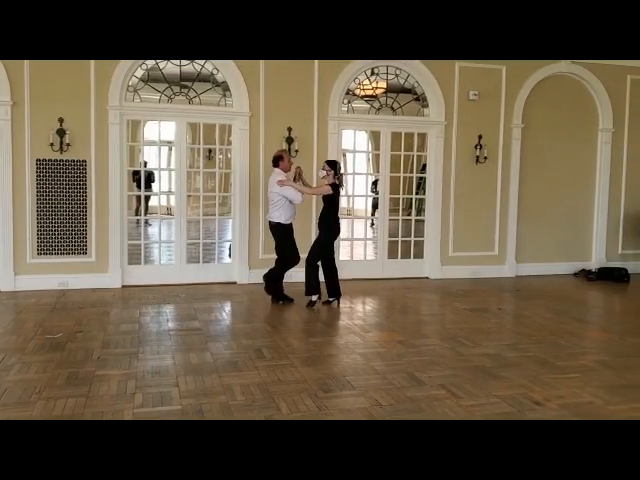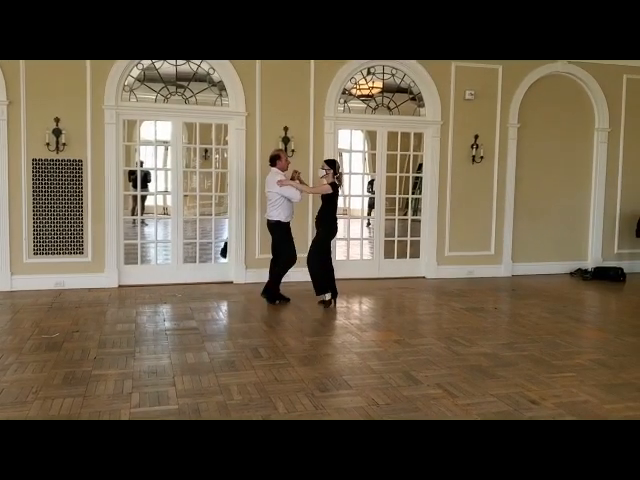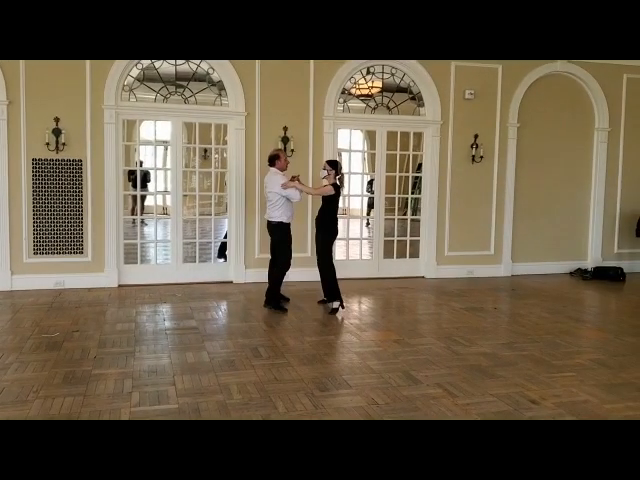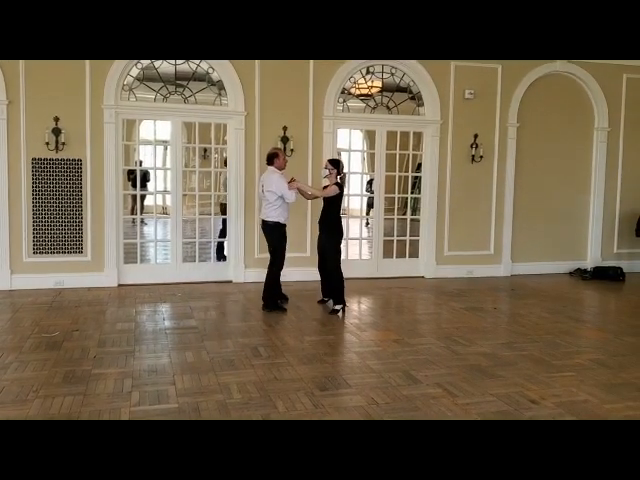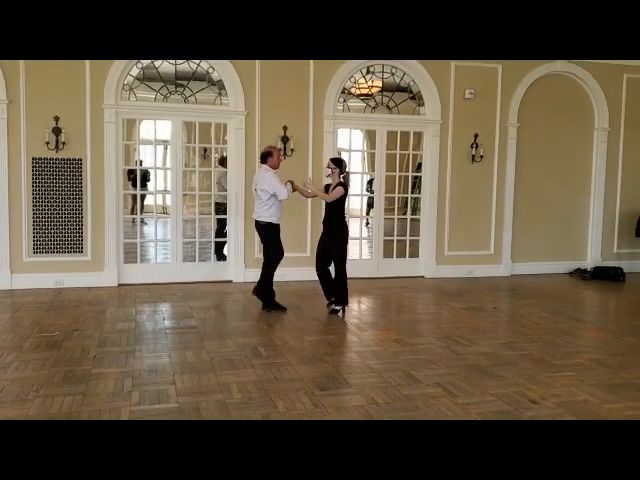
dt=0.2s
person 1, frame 1
left shoulder: (278, 177)
right shoulder: (280, 179)
left elbow: (290, 193)
right elbow: (298, 198)
left wrist: (295, 181)
right wrist: (295, 184)
left hip: (281, 224)
right hip: (280, 225)
left knee: (284, 257)
right knee: (293, 258)
left ankle: (277, 293)
right ankle: (270, 277)
person 1, frame 2
left shoulder: (274, 177)
right shoulder: (278, 178)
left elbow: (287, 193)
right elbow: (296, 196)
left wrist: (292, 181)
right wrist: (294, 182)
left hip: (277, 222)
right hip: (279, 223)
left knee: (278, 257)
right knee: (290, 257)
left ankle: (273, 292)
right ankle: (270, 289)
person 1, frame 3
left shoulder: (271, 177)
right shoulder: (278, 178)
right elbow: (296, 196)
left hip: (274, 223)
right hip: (280, 225)
left knee: (277, 259)
right knee: (284, 262)
left ankle: (273, 294)
right ankle: (271, 298)
person 1, frame 4
left shoulder: (267, 176)
right shoulder: (277, 177)
right elbow: (291, 198)
left wrist: (287, 186)
right wrist: (293, 187)
left hip: (269, 222)
right hip: (275, 224)
left knee: (276, 260)
right knee: (277, 262)
left ankle: (275, 293)
right ankle: (269, 301)
person 1, frame 5
left shoulder: (261, 174)
right shoulder: (270, 176)
right elbow: (283, 195)
left wrist: (285, 187)
right wrist: (289, 185)
left hip: (263, 222)
right hip: (268, 224)
left knee: (276, 255)
right knee: (271, 261)
left ankle: (262, 290)
right ankle: (268, 301)
person 2, frame 1
left shoulder: (333, 187)
right shoulder: (328, 186)
left elbow: (311, 192)
right elbow: (311, 189)
left wrist: (291, 183)
right wrist: (301, 178)
left hip: (329, 228)
right hip: (328, 228)
left knee: (311, 260)
right knee: (328, 261)
left ankle: (314, 293)
right ankle: (334, 295)
person 2, frame 2
left shoulder: (332, 186)
right shoulder: (327, 186)
left elbow: (310, 191)
right elbow: (310, 189)
left wrist: (291, 183)
right wrist: (299, 180)
left hip: (327, 227)
right hip: (325, 227)
left knee: (313, 259)
right knee: (324, 260)
left ankle: (325, 292)
right ankle: (330, 294)
person 2, frame 3
left shoulder: (334, 187)
right shoulder: (327, 187)
left elbow: (314, 192)
right elbow: (313, 191)
left wrist: (294, 185)
right wrist: (299, 183)
left hip: (328, 229)
right hip: (323, 228)
left knee: (325, 263)
right knee: (324, 262)
left ankle: (336, 300)
right ankle: (329, 296)
person 2, frame 4
left shoulder: (337, 187)
right shoulder: (327, 187)
left elbow: (320, 194)
right elbow: (309, 196)
left wrist: (300, 185)
right wrist: (299, 187)
left hip: (334, 230)
right hip: (325, 229)
left knee: (333, 265)
right knee: (323, 264)
left ankle: (339, 302)
right ankle: (327, 295)
person 2, frame 5
left shoulder: (342, 187)
right shoulder: (328, 187)
left elbow: (328, 198)
right elbow: (309, 195)
left wrist: (311, 187)
right wrist: (296, 187)
left hip: (339, 231)
right hip: (327, 230)
left knee: (339, 266)
right knee: (321, 264)
left ankle: (340, 303)
right ankle: (332, 295)
